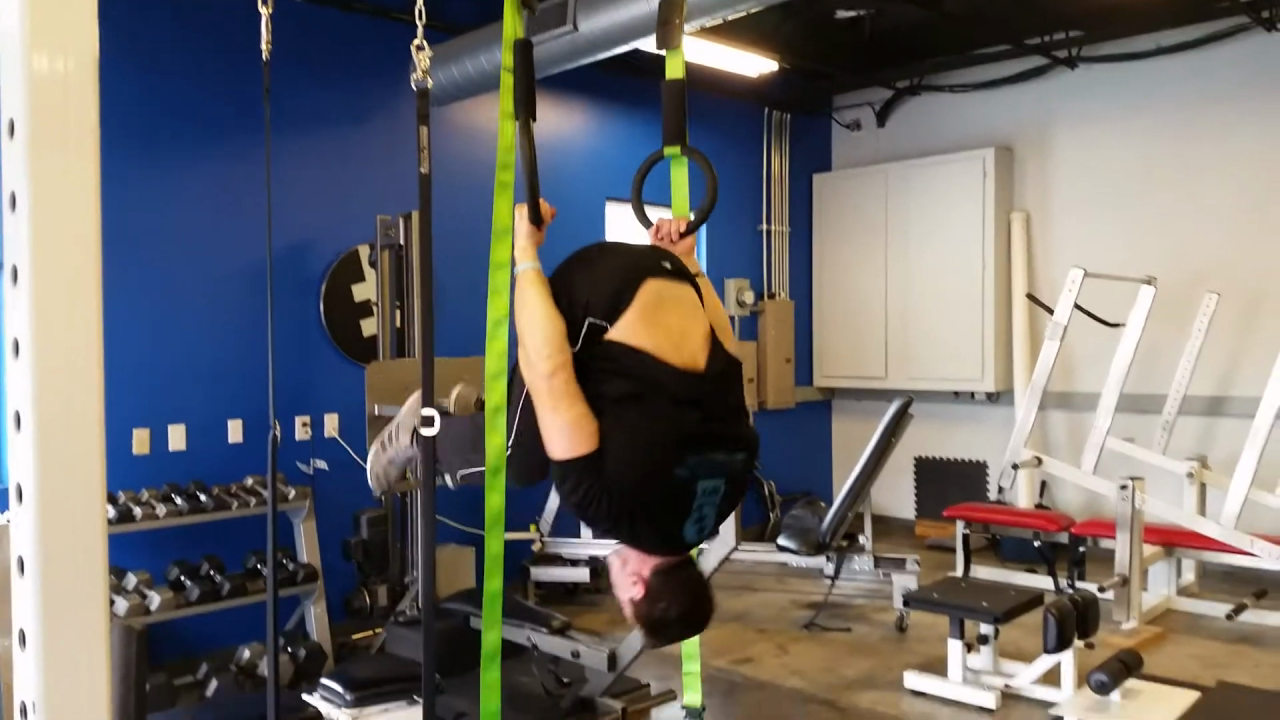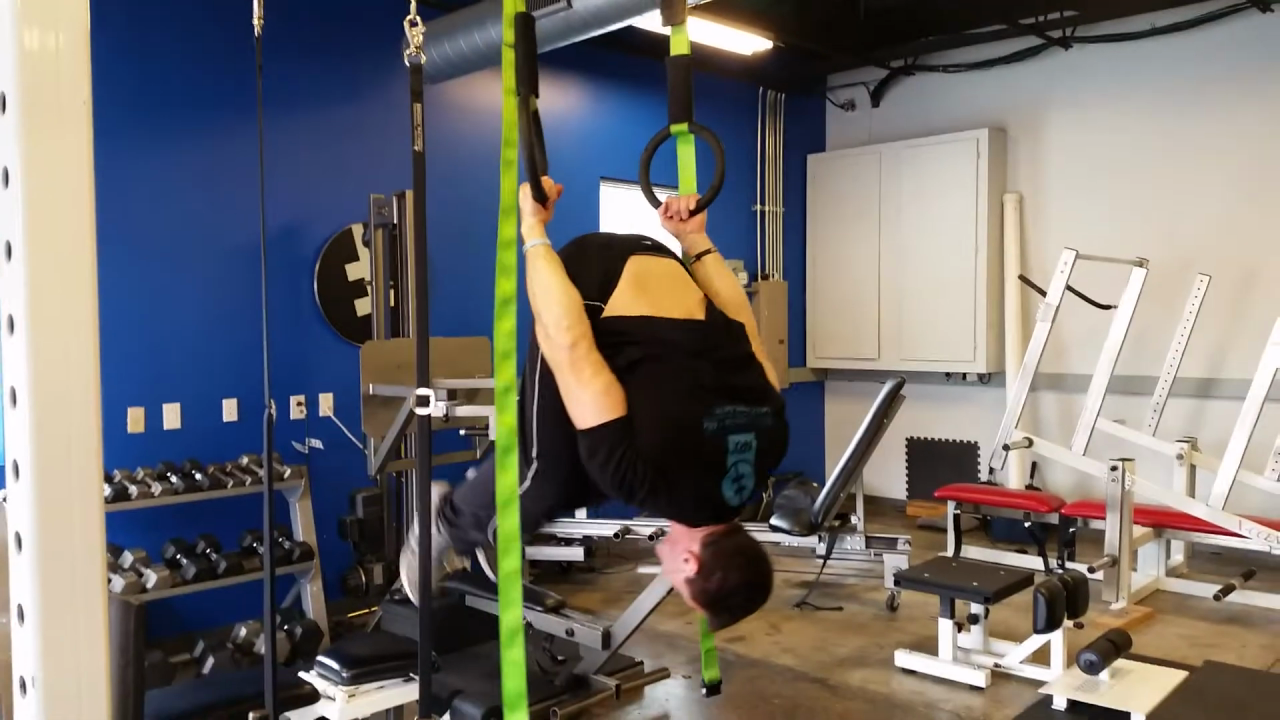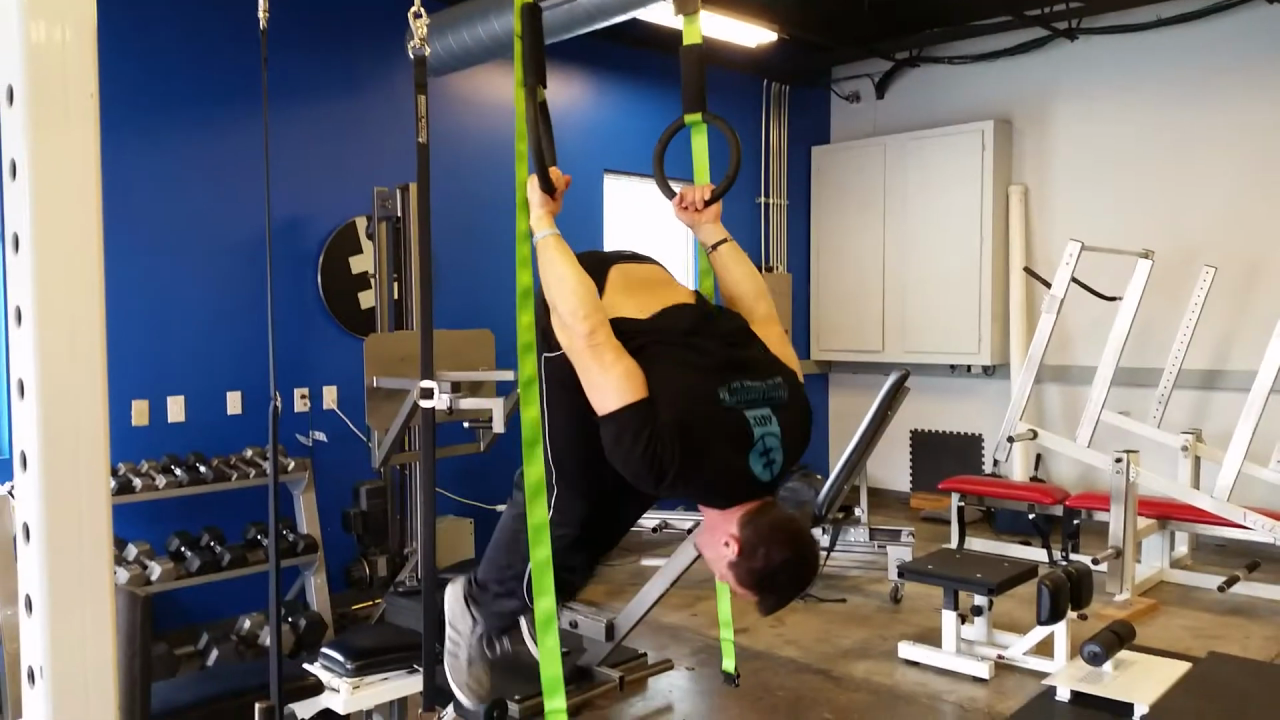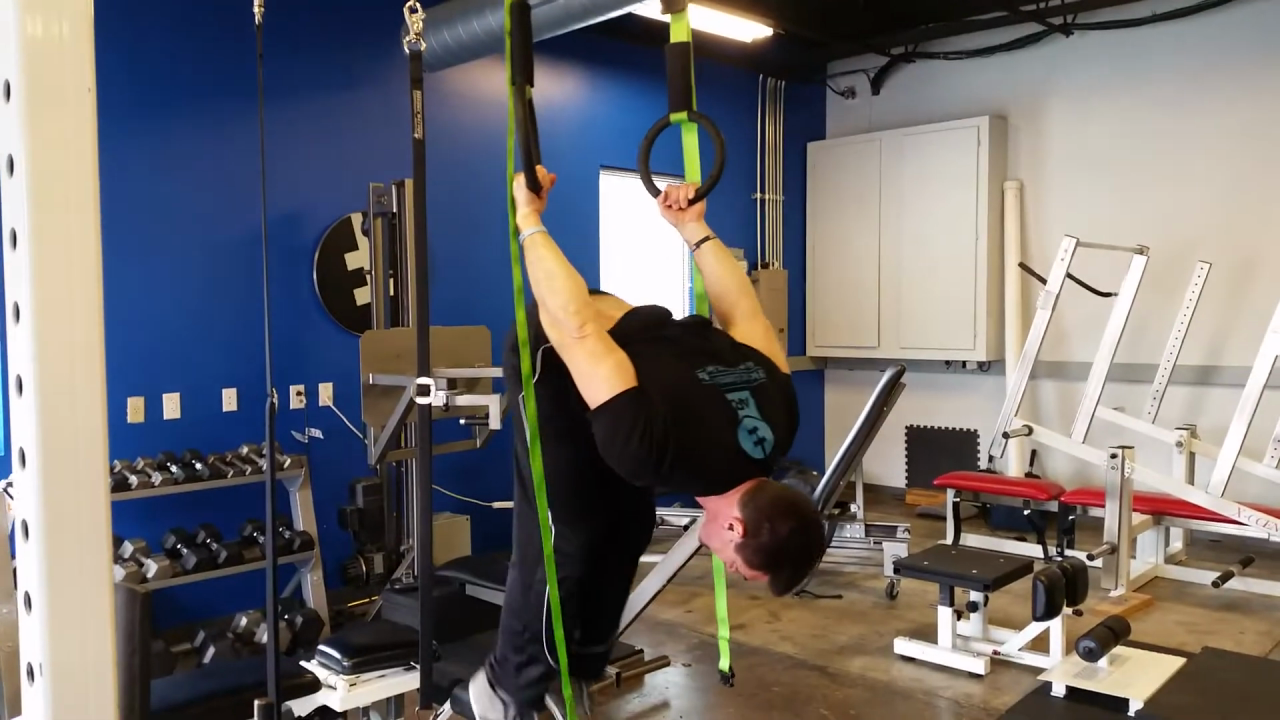
dt=0.3s
person 1, frame 1
right shoulder: (610, 497)
right elbow: (550, 375)
left wrist: (686, 263)
right wrist: (526, 252)
right knee: (520, 454)
right ankle: (423, 433)
person 1, frame 2
left shoulder: (763, 446)
right shoulder: (668, 466)
left elbow: (742, 327)
right elbow: (572, 352)
left wrist: (697, 243)
right wrist: (534, 232)
right hip: (596, 288)
left knee: (590, 474)
right knee: (547, 472)
left ankle: (482, 534)
right ankle: (451, 524)
person 1, frame 3
left shoulder: (788, 427)
right shoulder: (667, 457)
left elbow: (763, 318)
right elbow: (588, 337)
left wrist: (711, 231)
right wrist: (542, 222)
right hip: (588, 307)
left knee: (625, 496)
right knee: (567, 498)
left ankle: (534, 600)
right ankle: (477, 608)
person 1, frame 4
left shoulder: (775, 420)
right shoulder: (657, 446)
left elbow: (744, 316)
right elbow: (575, 333)
left wrist: (695, 230)
right wrist: (530, 221)
left hip: (620, 330)
right hip: (553, 356)
left knee: (628, 527)
right knee: (566, 536)
left ankle: (576, 669)
